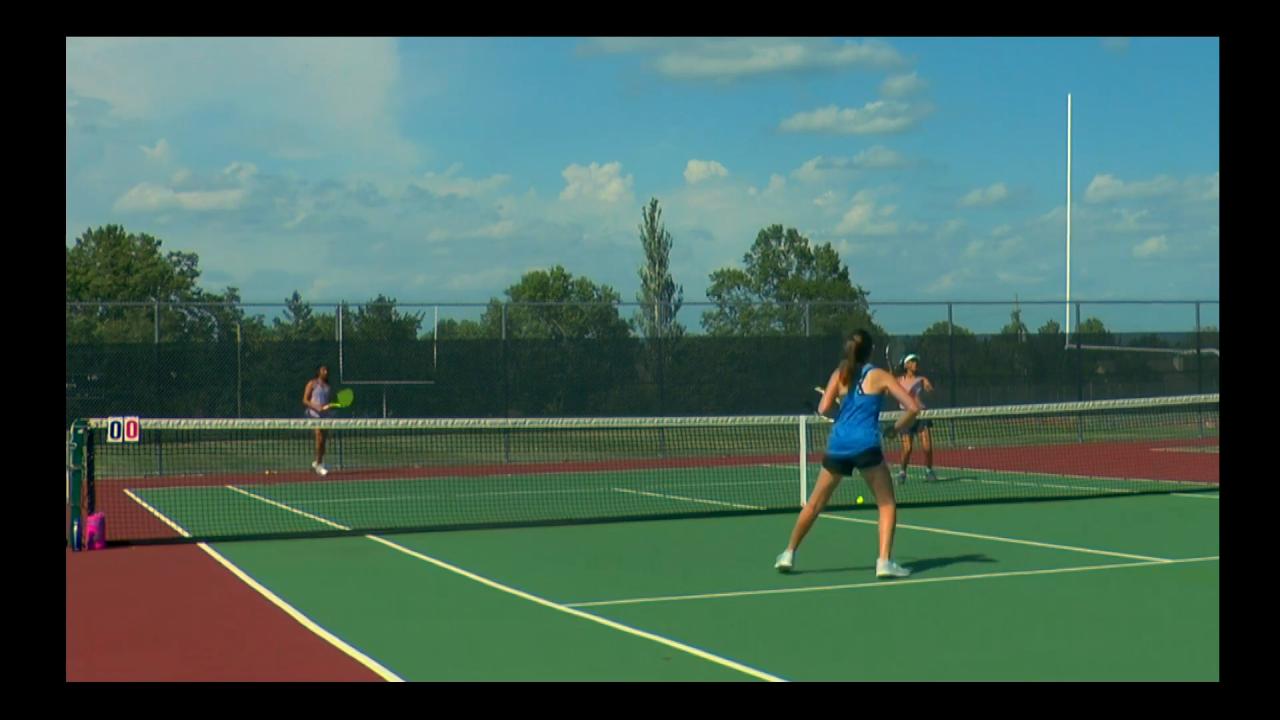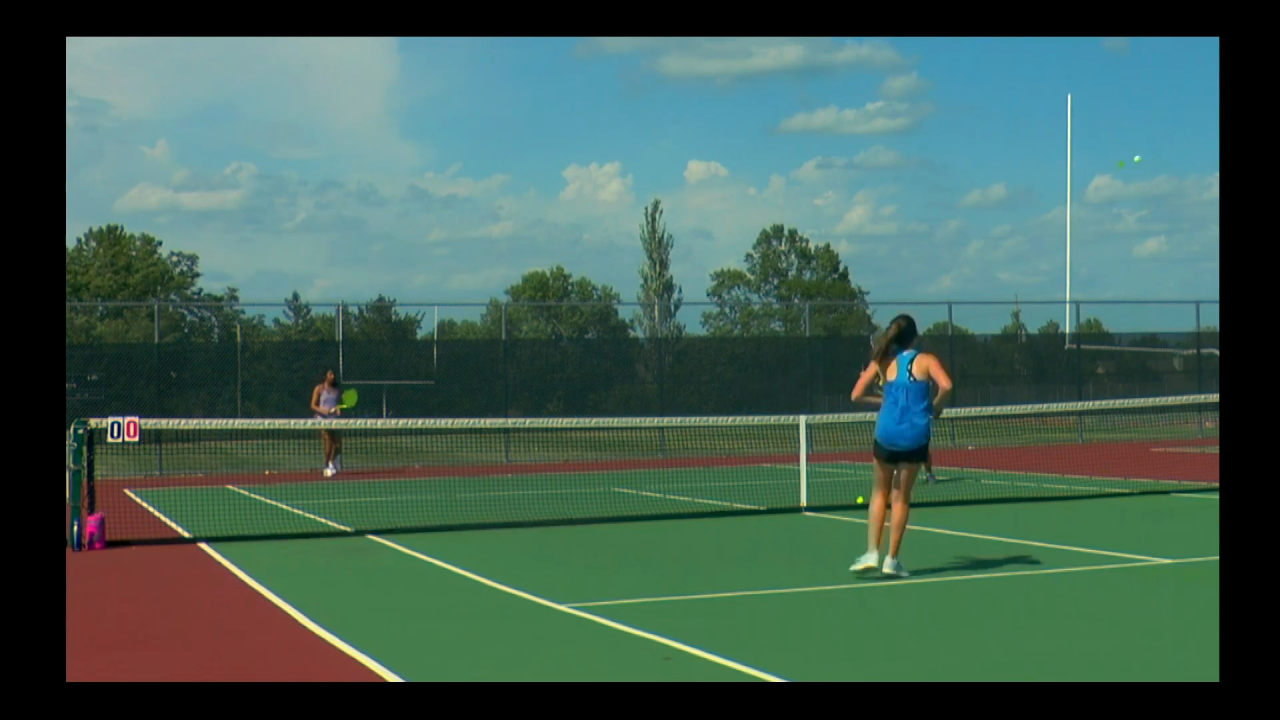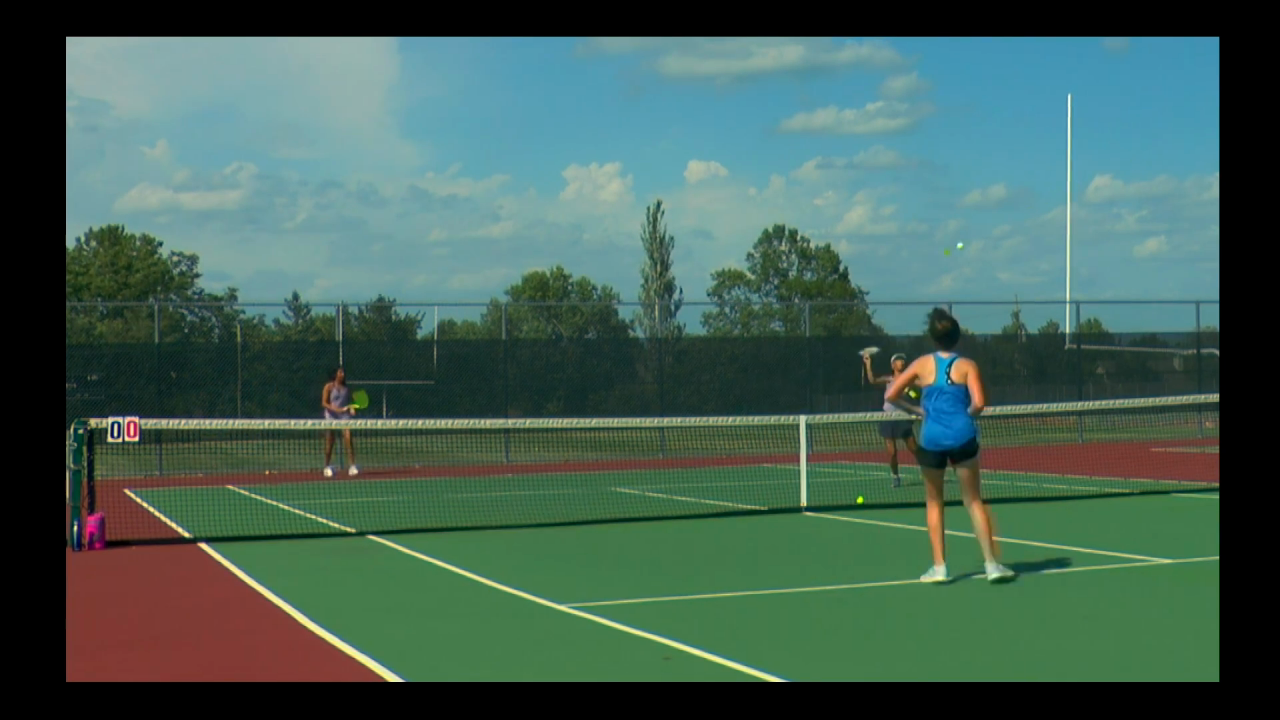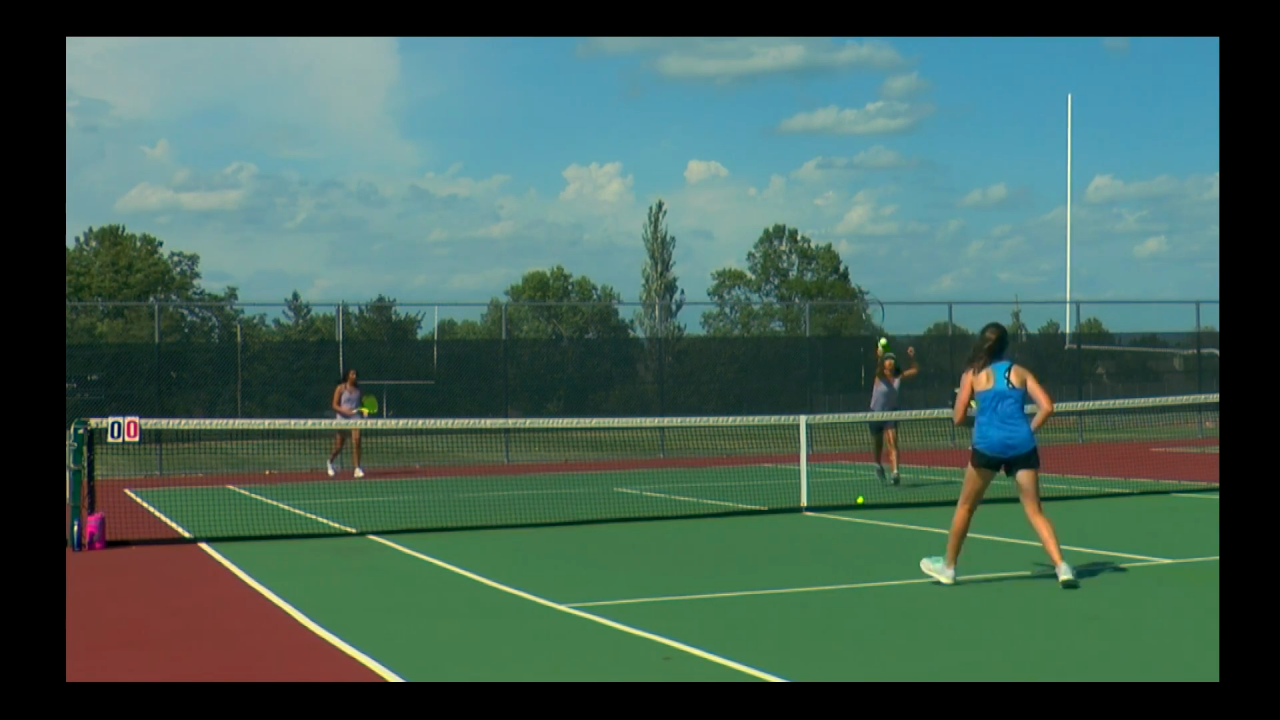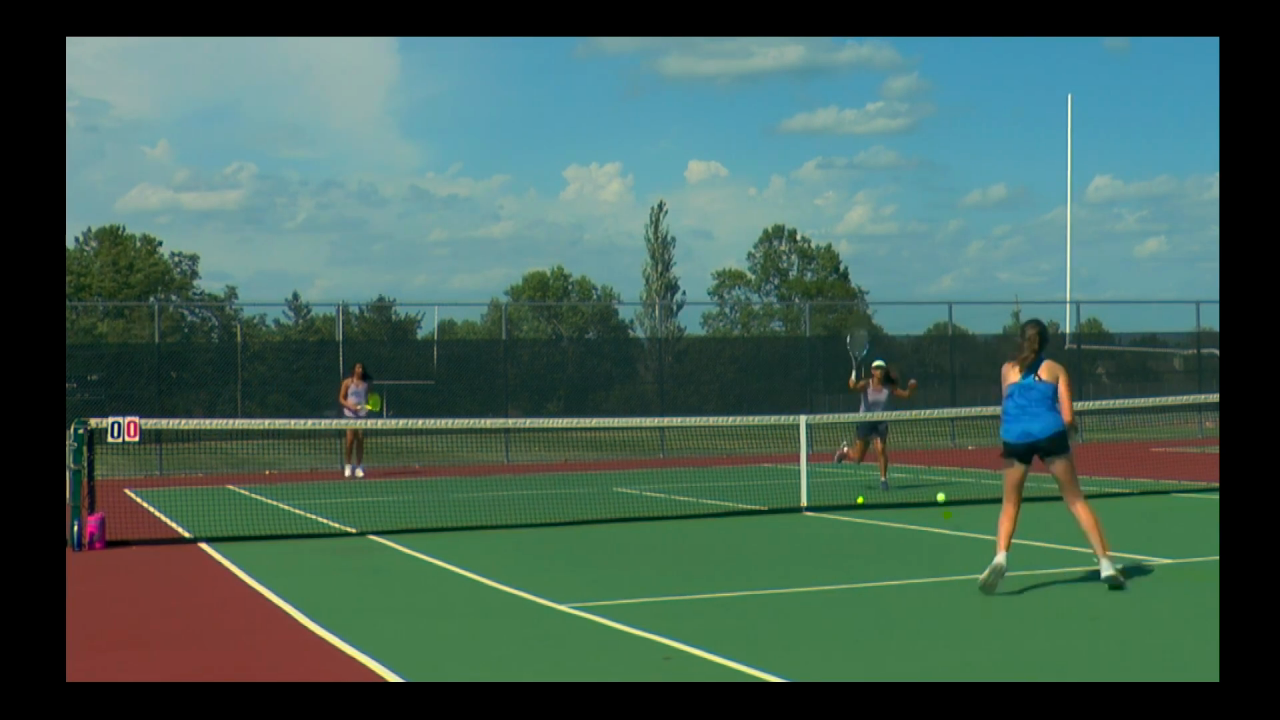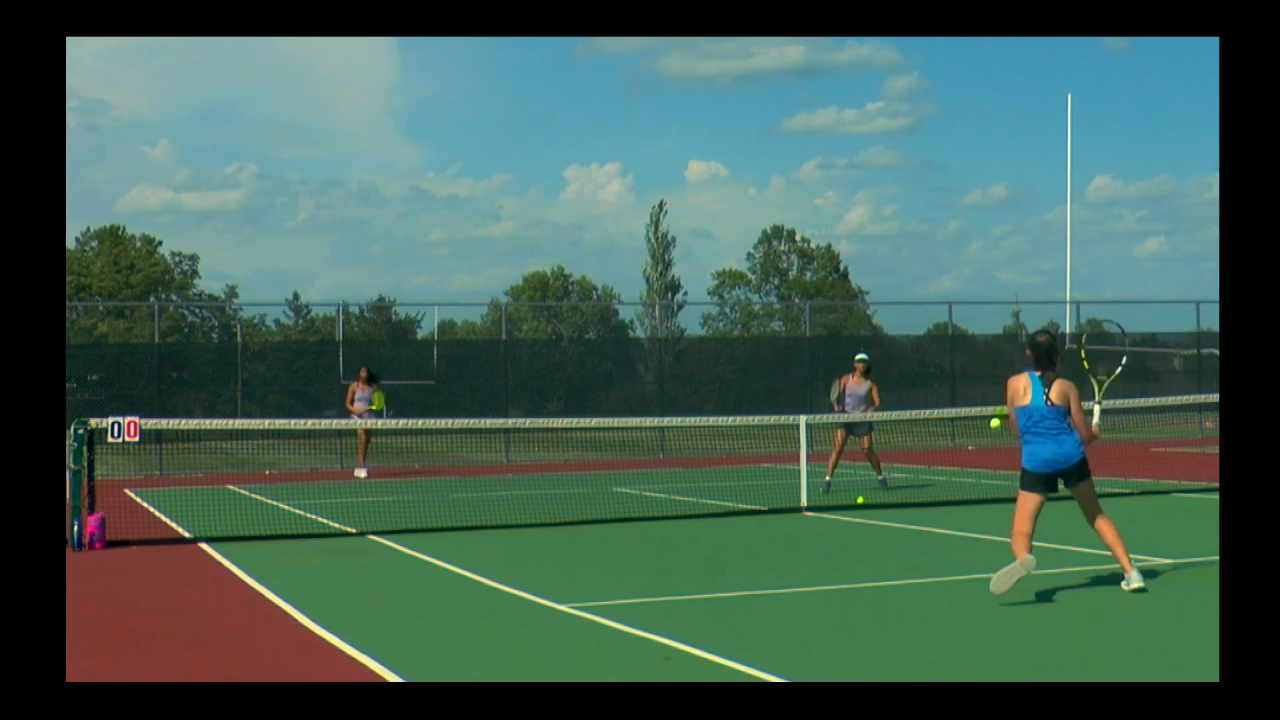
dt=0.2s
person 1, frame 1
left shoulder: (840, 373)
right shoulder: (880, 376)
left elbow: (824, 409)
right elbow: (913, 407)
right wrist: (897, 427)
left hip: (838, 445)
right hip: (865, 445)
left knee: (815, 503)
right knee: (887, 504)
left ankle: (788, 554)
right ankle: (884, 562)
person 1, frame 2
left shoulder: (883, 359)
right shoulder: (927, 359)
left elbow: (856, 395)
right elbow: (946, 386)
right wrist: (935, 407)
left hip: (887, 434)
right hip: (916, 436)
left knee: (880, 493)
right knee: (902, 497)
left ankle: (872, 553)
right ankle: (892, 559)
person 1, frame 3
left shoulder: (922, 363)
right shoulder: (968, 365)
left elbow: (890, 396)
right elbow: (979, 403)
left wrist: (915, 410)
right wrist: (966, 415)
left hip: (932, 439)
right hip: (962, 437)
left knee: (934, 502)
right knee: (974, 502)
left ankle: (939, 567)
right ankle: (991, 563)
person 1, frame 4
left shoulder: (972, 374)
right shoulder: (1021, 372)
left elbow: (958, 419)
right elbow: (1047, 406)
right wrist: (1028, 431)
left hip: (988, 444)
right hip: (1022, 444)
left knee: (966, 505)
right knee: (1035, 512)
left ankle: (947, 566)
right ankle: (1062, 567)
person 1, frame 5
left shoulder: (1008, 368)
right shoulder: (1057, 369)
right elbow: (1067, 417)
right wrist: (1068, 430)
left hip: (1015, 435)
right hip: (1048, 432)
left knee: (1010, 506)
right knee: (1076, 501)
left ankle: (1001, 558)
right ankle: (1105, 563)
person 1, frame 6
left shoulder: (1015, 383)
right shoulder: (1066, 387)
right elbow: (1085, 434)
right wrist: (1093, 434)
left hip: (1036, 462)
right hip: (1071, 456)
left knee: (1020, 536)
right knee: (1097, 517)
left ankle: (1024, 559)
right ankle: (1131, 573)
